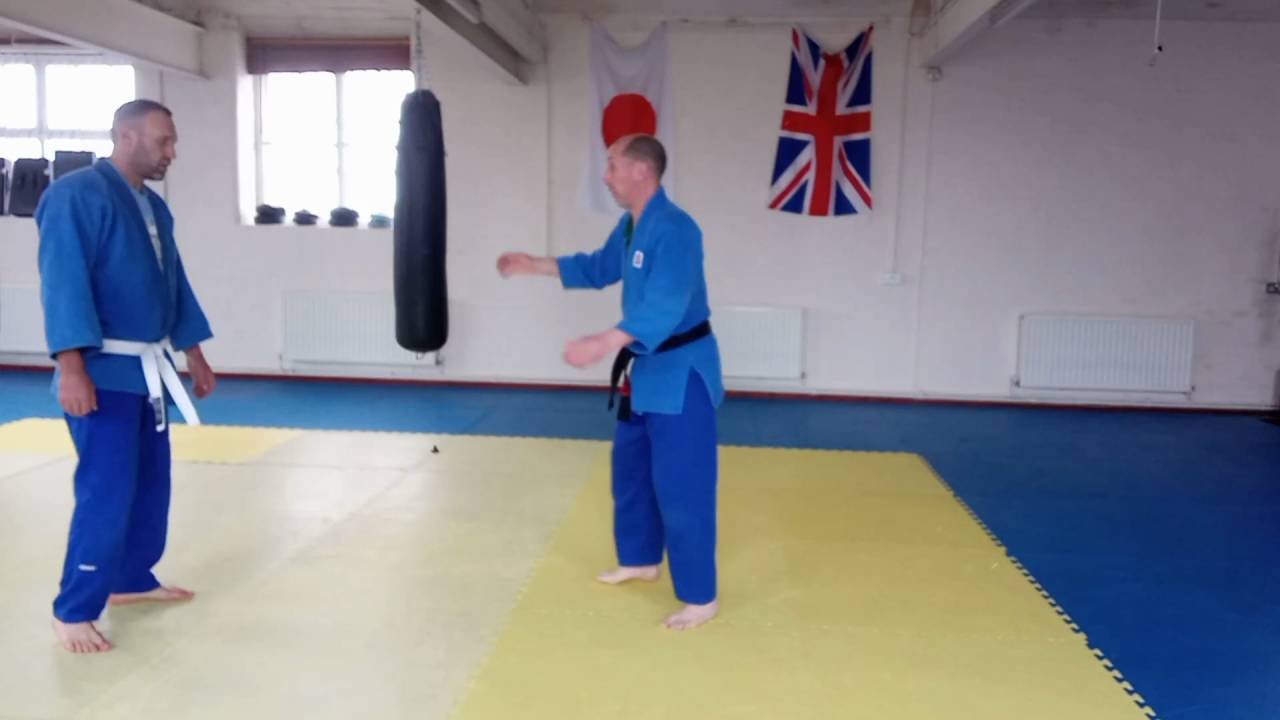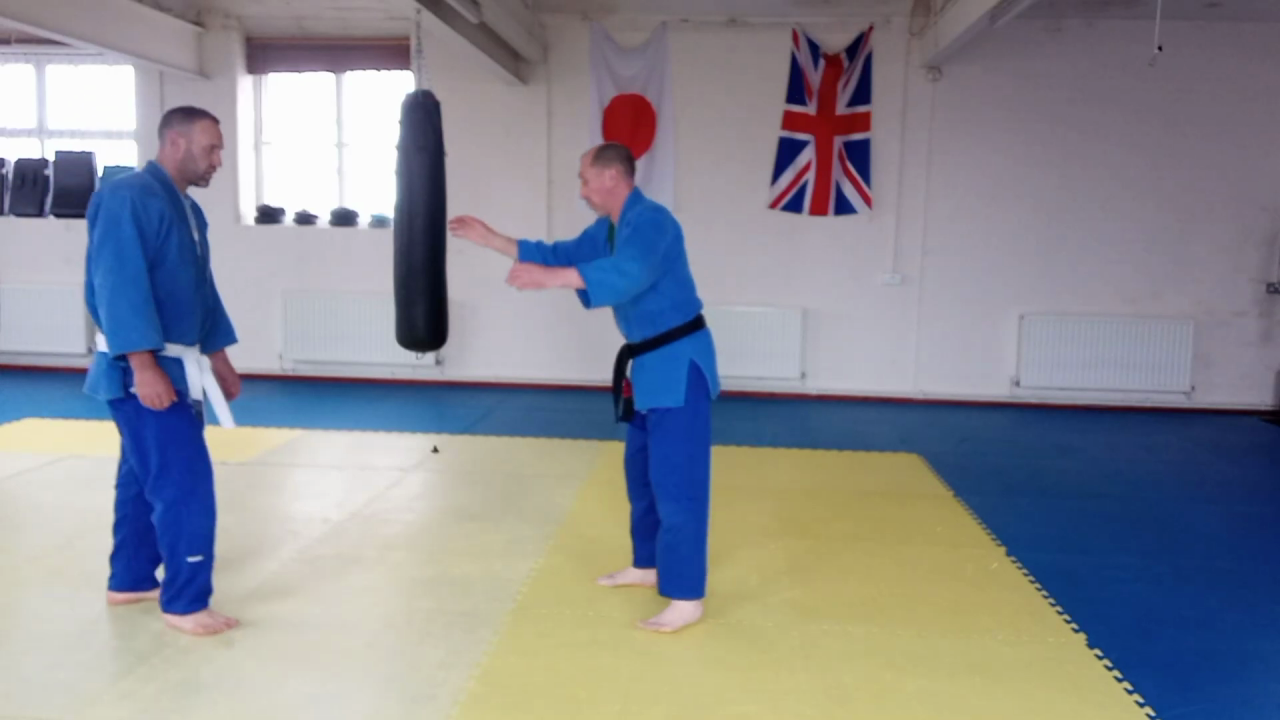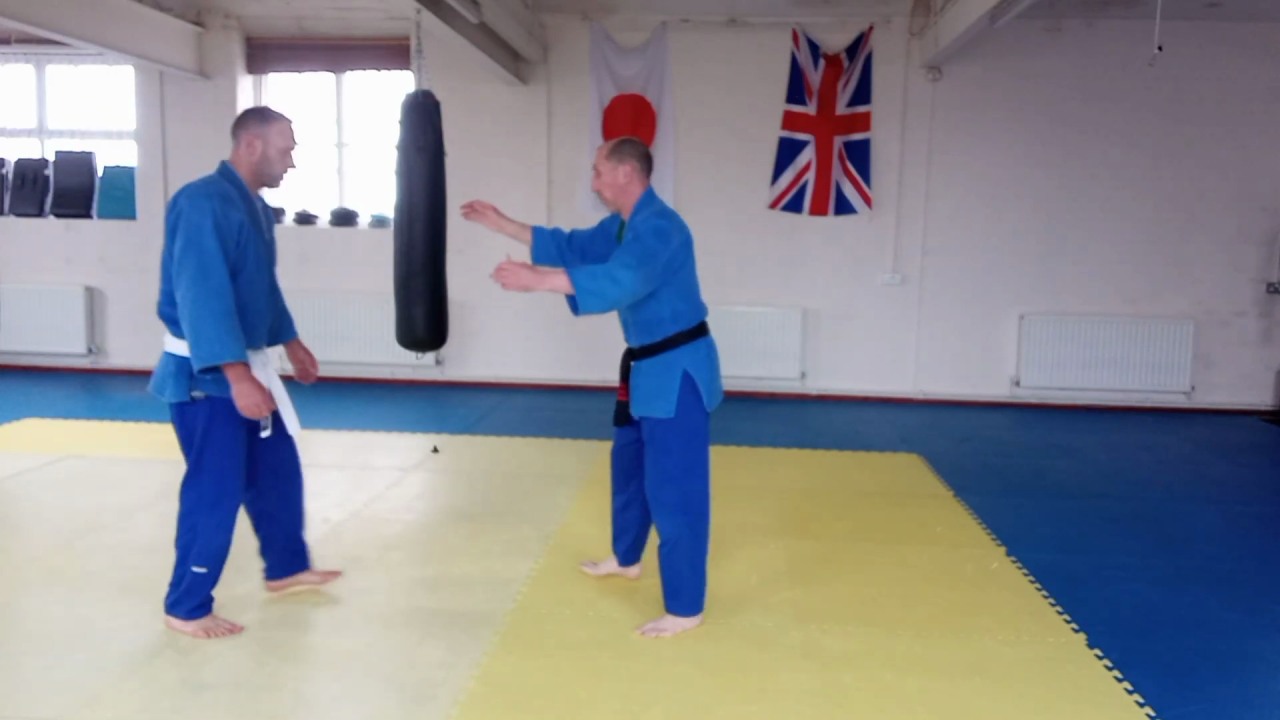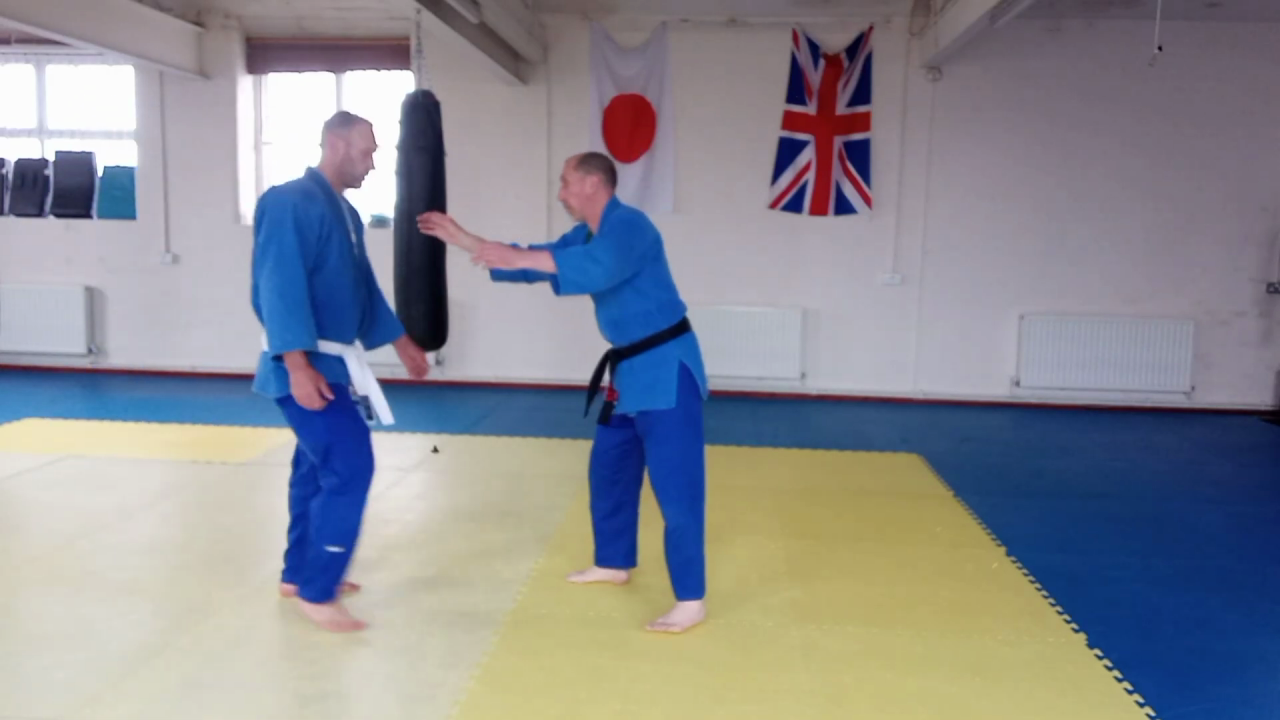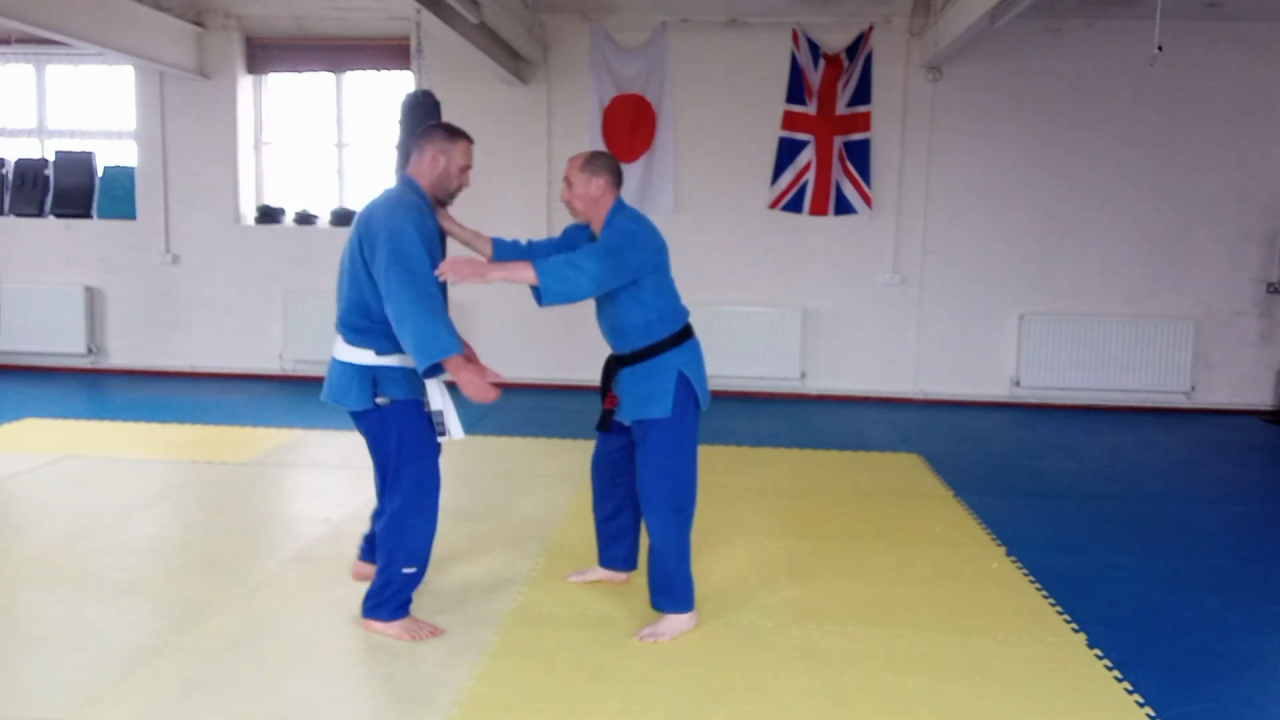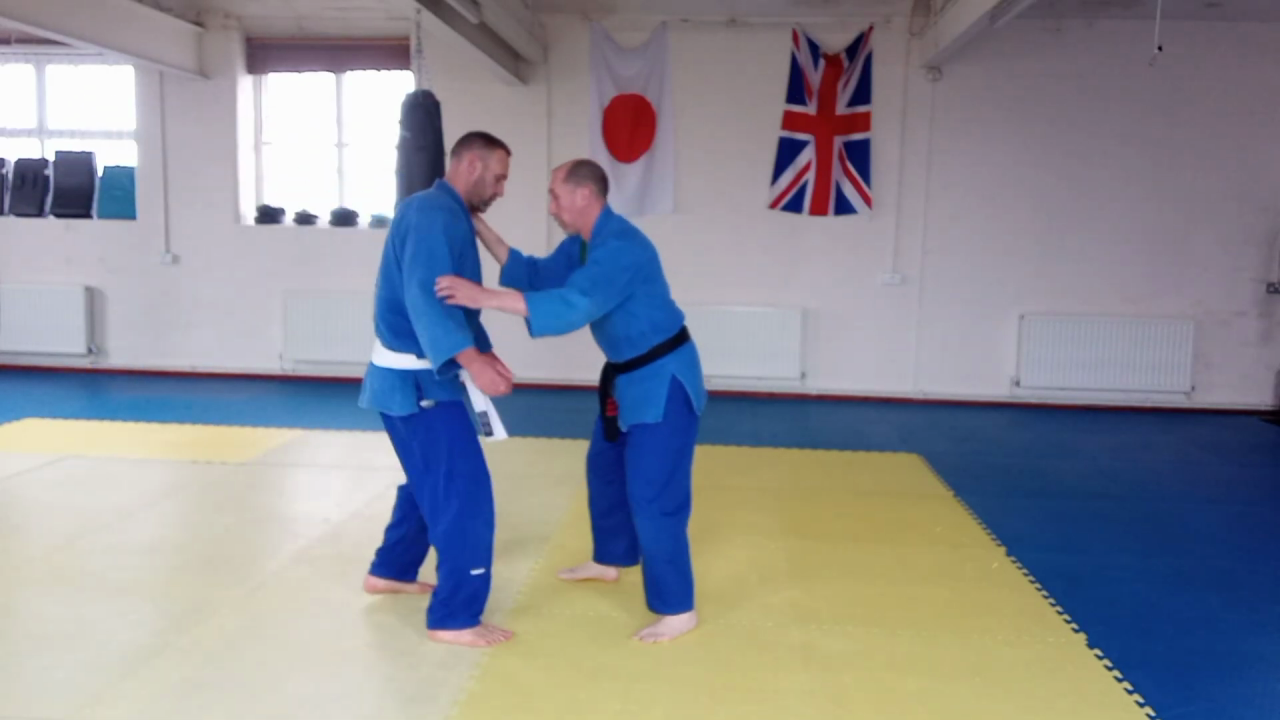
dt=0.5s
person 1, frame 1
left shoulder: (153, 205)
right shoulder: (76, 195)
left elbow: (173, 284)
right elbow: (63, 286)
left wrist: (194, 353)
right wrist: (71, 367)
left hip: (146, 366)
right hip: (99, 369)
left knee: (149, 482)
right knee: (108, 490)
left ankle: (132, 580)
right ankle: (73, 611)
person 1, frame 2
left shoulder: (188, 209)
right shoulder: (127, 198)
left elbow: (201, 291)
right elbow: (120, 289)
left wrist: (218, 358)
right wrist: (144, 366)
left hip: (176, 364)
right hip: (142, 369)
left knee: (145, 477)
right knee: (184, 480)
left ankle: (130, 579)
right ankle: (184, 601)
person 1, frame 3
left shoulder: (255, 207)
right shoulder: (203, 203)
right elbow: (203, 298)
left wrist: (291, 343)
right wrist: (237, 376)
left hip: (244, 367)
right hip: (205, 374)
left knee: (277, 468)
right knee: (214, 488)
left ankle: (286, 566)
right ankle: (186, 607)
person 1, frame 4
left shoulder: (344, 212)
right shoulder: (289, 203)
left elbow: (363, 287)
right elbow: (280, 290)
left wrist: (401, 341)
right wrist: (297, 365)
left hip: (336, 360)
right hip: (306, 365)
left knee: (318, 470)
right knee: (349, 469)
left ankle: (301, 573)
right ankle: (317, 591)
person 1, frame 5
left shoulder: (406, 210)
right shoulder: (399, 215)
right elbow: (409, 302)
left wrist: (457, 349)
right wrist: (460, 368)
left hip: (381, 369)
right hip: (377, 374)
left knee: (408, 473)
right knee: (414, 485)
left ankle: (376, 557)
right ankle: (384, 610)
person 1, frame 6
left shoulder: (448, 217)
right shoulder: (431, 213)
right elbow: (427, 300)
left wrist: (484, 353)
right wrist: (472, 361)
left hip: (409, 373)
right hip: (416, 378)
left knee: (430, 478)
right knee: (464, 491)
left ankle: (391, 570)
right ankle: (454, 618)
person 2, frame 1
left shoulder: (674, 229)
right shoulder: (631, 227)
left elbow: (665, 306)
right elbow: (599, 268)
left wrist: (603, 343)
right wrist: (535, 266)
left hip: (682, 369)
right hip: (651, 367)
left knee: (681, 483)
right knee: (632, 467)
left ankle: (701, 596)
right ankle: (639, 560)
person 2, frame 2
left shoulder: (651, 221)
right shoulder: (607, 229)
left elbow: (625, 274)
right elbow: (560, 254)
left wrist: (549, 278)
right wrist: (490, 238)
left hip: (679, 363)
right hip: (650, 363)
left knee: (676, 479)
right knee: (642, 470)
left ankle: (685, 596)
right ankle: (647, 565)
person 2, frame 3
left shoulder: (658, 226)
right shoulder: (622, 225)
left elbow: (619, 282)
right elbow: (573, 246)
left wrist: (539, 280)
right wrist: (503, 223)
left hip: (679, 370)
right hip: (653, 367)
left knee: (673, 487)
right knee: (629, 464)
left ankle: (685, 608)
right ankle: (625, 557)
person 2, frame 4
left shoulder: (629, 225)
right shoulder: (585, 235)
left elbow: (599, 266)
right elbow: (534, 259)
left wrist: (522, 260)
right wrist: (460, 238)
left hip: (666, 366)
right hip: (632, 367)
left knee: (674, 479)
right knee: (610, 467)
left ankle: (690, 598)
right ankle: (614, 562)
person 2, frame 5
left shoulder: (632, 233)
right shoulder: (587, 233)
left elbow: (578, 274)
right elbow: (530, 254)
left wrist: (488, 271)
right wrist: (455, 230)
left hip: (667, 373)
right hip: (632, 371)
left knee: (662, 490)
right knee: (611, 471)
left ankle: (679, 608)
right ankle: (615, 563)
person 2, frame 6
left shoulder: (621, 247)
right shoulder: (583, 244)
left elbow: (574, 305)
right elbow: (537, 276)
left wrist: (486, 298)
right wrist: (481, 231)
left hip: (663, 379)
right hip: (632, 376)
left knee: (652, 493)
right knee: (606, 470)
left ankle: (677, 609)
right ankle: (610, 559)
